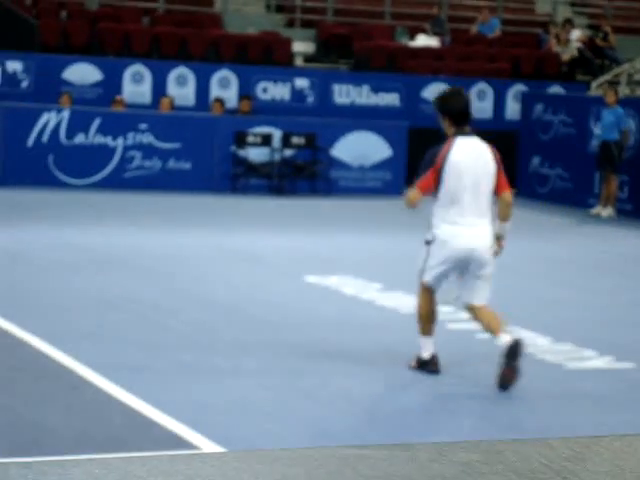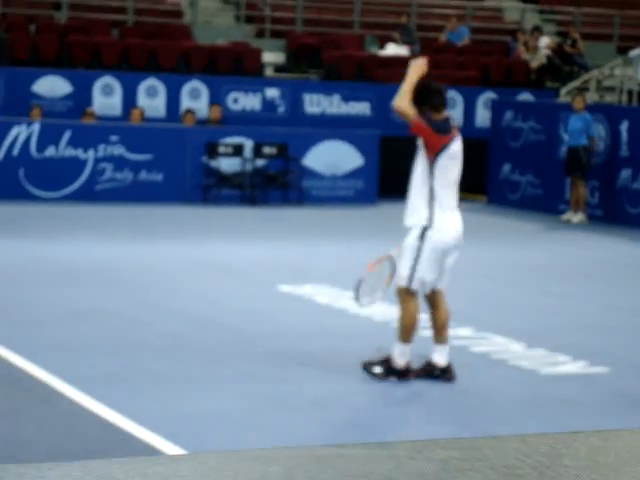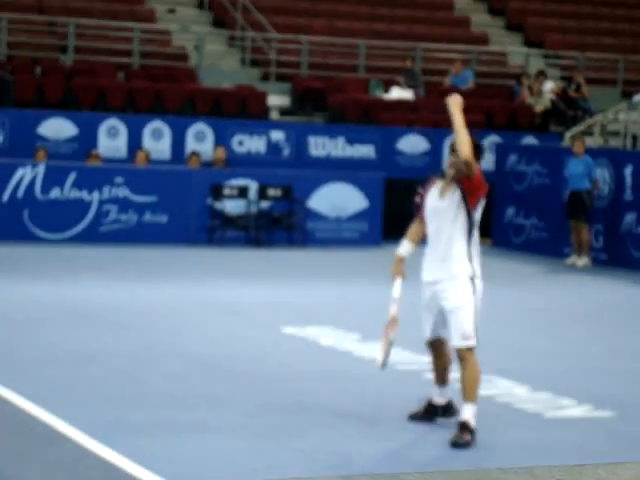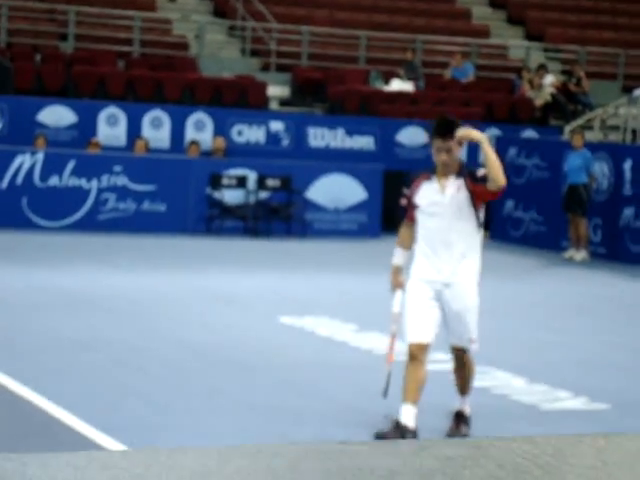
dt=0.5s
person 1, frame 1
left shoulder: (443, 155)
right shoulder: (490, 153)
left elbow: (414, 199)
right elbow: (506, 199)
left wrist: (410, 193)
right wrist: (498, 235)
left hip: (447, 238)
right hip: (481, 240)
left knee: (427, 290)
right knee: (478, 306)
left ankle: (426, 356)
right ankle: (508, 343)
person 1, frame 2
left shoulder: (439, 132)
right shoulder: (448, 133)
left elbow: (400, 106)
left wrist: (415, 73)
left hip: (431, 227)
right hip: (447, 225)
left knee: (407, 291)
right knee: (434, 294)
left ankle: (398, 363)
right ankle: (440, 363)
person 1, frame 3
left shoulder: (474, 188)
right shoulder: (431, 186)
left elbow: (468, 157)
right elbow: (419, 223)
left wrist: (455, 112)
right wrist: (400, 256)
left hip: (460, 280)
right hip: (430, 278)
left knee: (465, 350)
right knee: (436, 343)
left ankle: (468, 422)
right ankle: (441, 400)
person 1, frame 4
left shoulder: (473, 184)
right shoulder: (419, 185)
left elbow: (499, 183)
right elbow: (408, 227)
left wrist: (483, 140)
right wrist: (397, 267)
left hip: (461, 281)
right hip: (423, 280)
left knee: (460, 351)
right knee: (416, 350)
left ankle: (462, 413)
right ankle: (406, 423)
person 2, frame 1
left shoulder: (619, 111)
right shoulder: (604, 111)
left elbow: (625, 131)
left wrist: (620, 146)
right wrist: (601, 141)
left hip: (614, 145)
right hip: (604, 144)
left knee: (612, 176)
right knee: (604, 176)
left ankle: (611, 207)
right ankle: (602, 205)
person 2, frame 2
left shoulder: (587, 117)
right shoulder: (571, 117)
left elbow: (592, 136)
left wrist: (588, 150)
right wrist: (570, 146)
left hip: (582, 150)
right hip: (571, 150)
left knee: (580, 182)
right knee: (573, 181)
left ankle: (581, 213)
right ankle: (572, 210)
person 2, frame 3
left shoulder: (588, 160)
right shoulder: (569, 161)
left elbow: (593, 179)
left wrist: (590, 192)
right wrist: (570, 190)
left hip: (584, 194)
right hip: (572, 194)
left knee: (583, 225)
right knee: (573, 225)
left ankle: (585, 256)
right ankle: (575, 254)
person 2, frame 4
left shoulder: (586, 154)
right shoulder: (569, 154)
left elbow: (590, 173)
left wrist: (586, 185)
right wrist: (567, 185)
left hip: (581, 187)
right hip: (570, 187)
left knee: (581, 219)
right knee: (572, 218)
left ankle: (583, 250)
right ankle: (573, 248)
